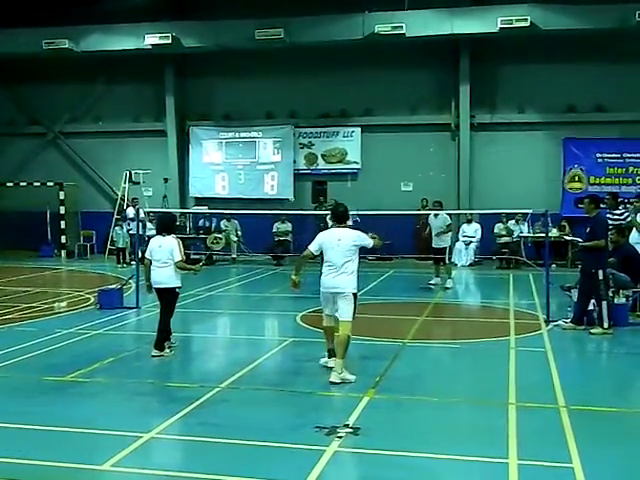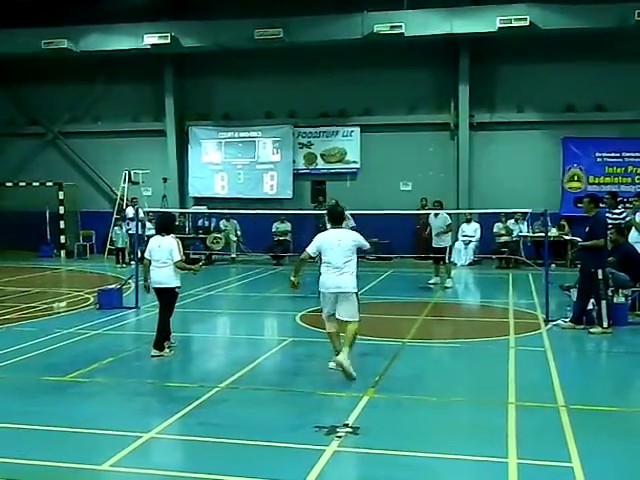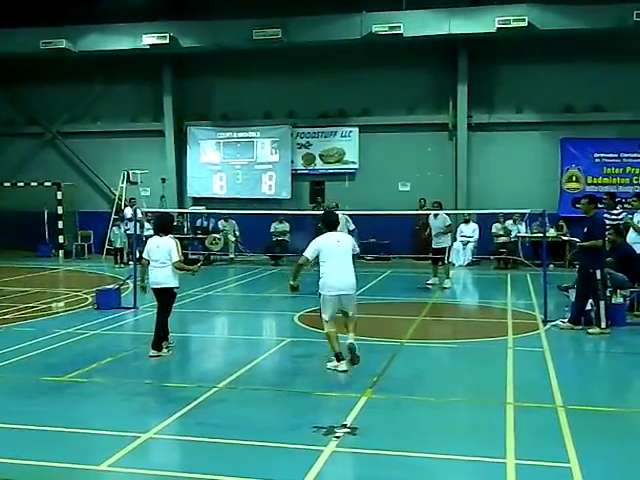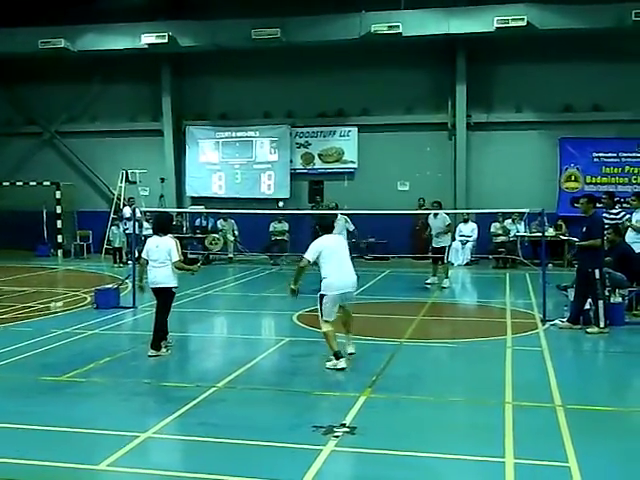
dt=0.1s
person 1, frame 1
left shoulder: (323, 235)
right shoulder: (356, 235)
left elbow: (305, 256)
right elbow: (377, 244)
left wrist: (295, 275)
right wrist: (373, 237)
left hip: (327, 284)
right hip: (347, 286)
left knee: (328, 316)
right knee: (345, 326)
left ankle: (331, 357)
right ankle: (338, 371)
person 1, frame 2
left shoulder: (321, 237)
right shoulder: (354, 236)
left elbow: (303, 258)
right elbow: (368, 248)
left wrist: (294, 276)
right wrist: (357, 247)
left hip: (327, 285)
right hip: (348, 285)
left knee: (330, 319)
right knee: (352, 323)
left ankle: (339, 357)
right ankle: (344, 354)
person 1, frame 3
left shoulder: (319, 241)
right shoulder: (348, 238)
left elbow: (301, 263)
right elbow: (356, 251)
left wrist: (293, 280)
left hip: (328, 286)
right hip: (349, 284)
left knee: (329, 322)
right knee: (350, 315)
left ankle: (339, 359)
right ankle: (351, 341)
person 1, frame 4
left shoulder: (317, 243)
right shoulder: (341, 239)
left elbow: (302, 265)
left wrist: (294, 284)
left hip: (332, 286)
right hip: (350, 283)
left knee: (325, 322)
right knee: (345, 309)
left ankle: (338, 358)
right ankle: (349, 343)
person 2, frame 1
left shoulder: (153, 241)
right shoulder: (174, 241)
left elbow: (146, 263)
right elbow: (179, 264)
left wrist: (148, 281)
right wrist: (194, 268)
left hip: (157, 281)
right hip: (170, 282)
left knee: (165, 311)
right knee: (166, 313)
left ankle: (166, 339)
right ankle: (158, 347)
person 2, frame 2
left shoulder: (152, 241)
right shoulder: (174, 241)
left elbow: (146, 263)
right elbow: (178, 264)
left wrist: (145, 280)
right wrist: (193, 268)
left hip: (156, 281)
right hip: (170, 282)
left knee: (165, 311)
right knee: (165, 313)
left ankle: (166, 339)
right ankle: (158, 347)
person 2, frame 3
left shoulder: (151, 241)
right shoulder: (172, 242)
left elbow: (144, 263)
right elbow: (177, 265)
left wrist: (142, 281)
right wrist: (192, 268)
left hip: (154, 282)
right hip: (168, 283)
left knee: (163, 311)
right knee: (163, 313)
left ankle: (164, 339)
right ankle: (156, 348)
person 2, frame 4
left shoulder: (150, 241)
right shoulder: (172, 241)
left elbow: (142, 262)
right elbow: (177, 264)
left wrist: (140, 280)
right wrist: (191, 268)
left hip: (154, 281)
right hip: (167, 282)
left knee: (163, 311)
right knee: (162, 313)
left ankle: (163, 339)
right ankle: (155, 347)
person 3, frame 1
left shoulder: (600, 220)
right shoulder: (592, 219)
left elbow: (601, 243)
left wrist: (583, 244)
right wrist: (580, 244)
left hip: (597, 265)
right hip: (588, 264)
left knee: (600, 295)
right knee: (583, 293)
left ankle: (604, 326)
right ankle: (577, 321)
person 3, frame 2
left shoulder: (599, 219)
right shoulder: (591, 219)
left elbow: (600, 242)
left wrist: (582, 244)
right wrist: (580, 244)
left hip: (596, 264)
right hip: (587, 263)
left knee: (599, 294)
right knee: (582, 293)
left ankle: (604, 325)
right ankle: (576, 320)
person 3, frame 3
left shoulder: (597, 220)
right shoulder: (589, 219)
left elbow: (598, 242)
left wrist: (581, 244)
right wrist: (578, 244)
left hip: (595, 265)
right hip: (585, 264)
left knee: (598, 295)
right knee: (581, 293)
left ankle: (602, 325)
right ankle: (575, 321)
person 3, frame 4
left shoulder: (596, 219)
right shoulder: (588, 219)
left elbow: (597, 242)
left wrist: (579, 244)
right wrist: (577, 244)
left hip: (593, 264)
right hip: (584, 263)
left knee: (597, 294)
right knee: (580, 293)
left ankle: (601, 325)
right ankle: (573, 320)
